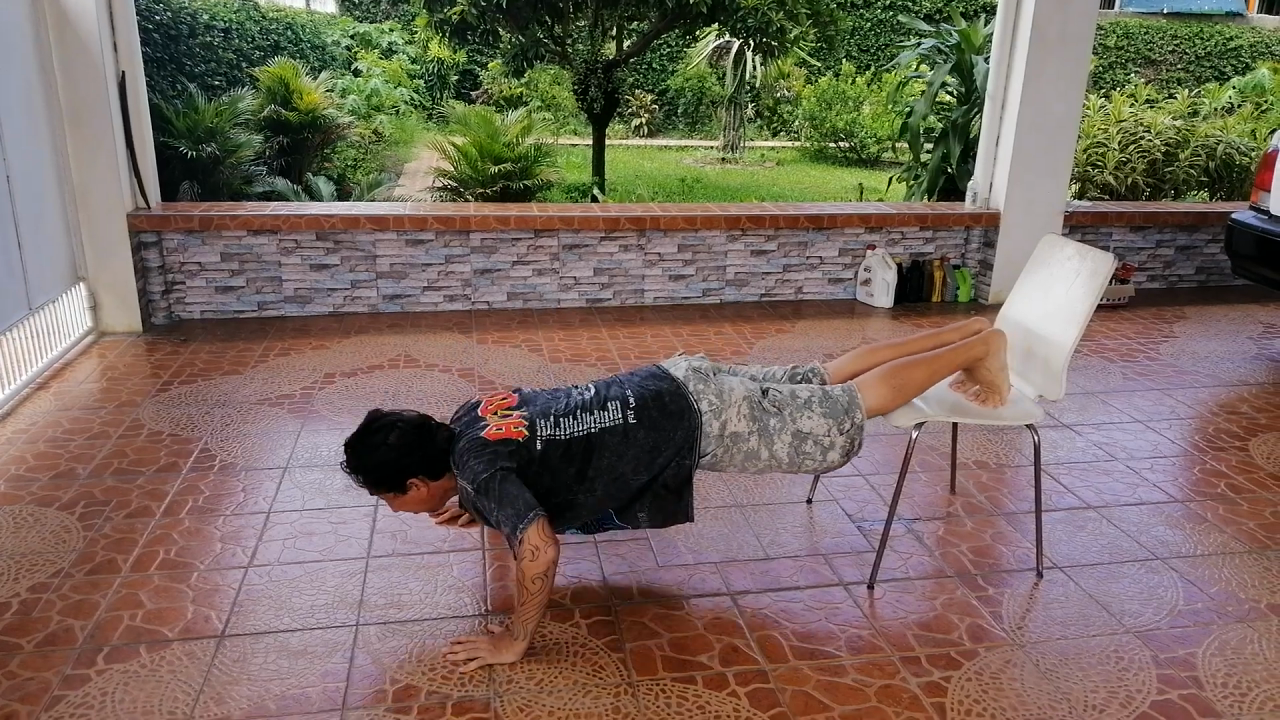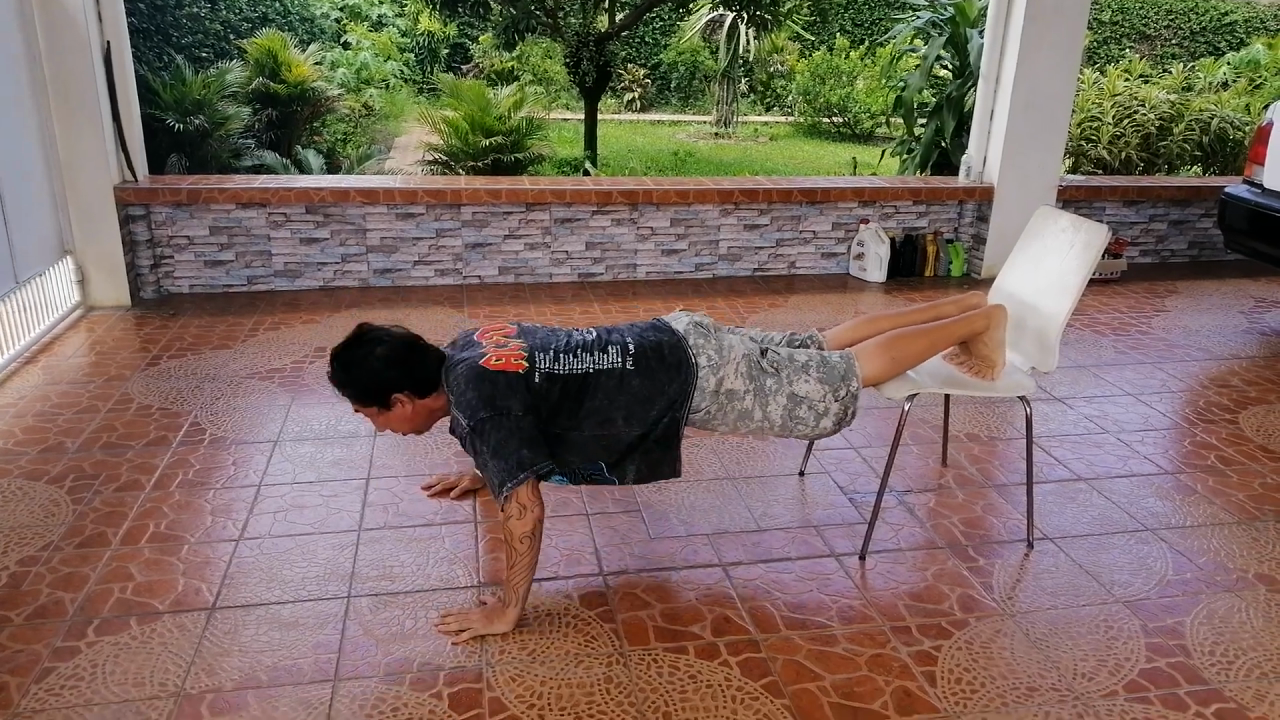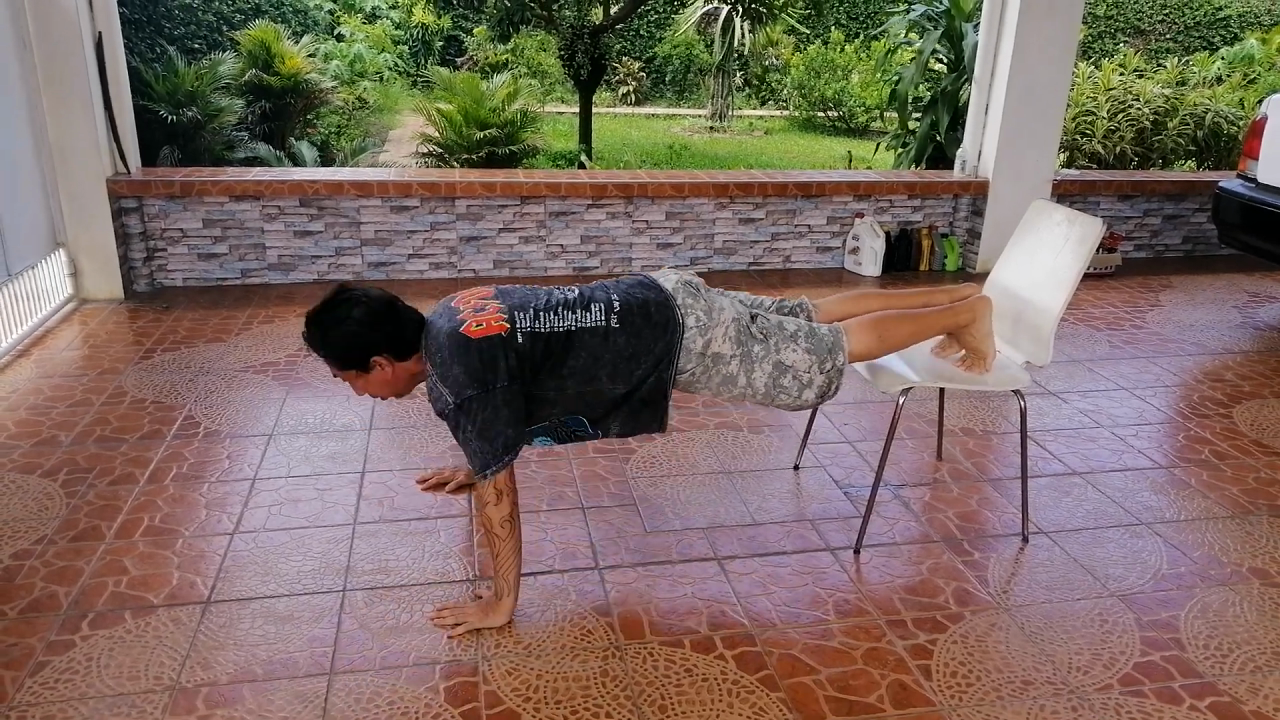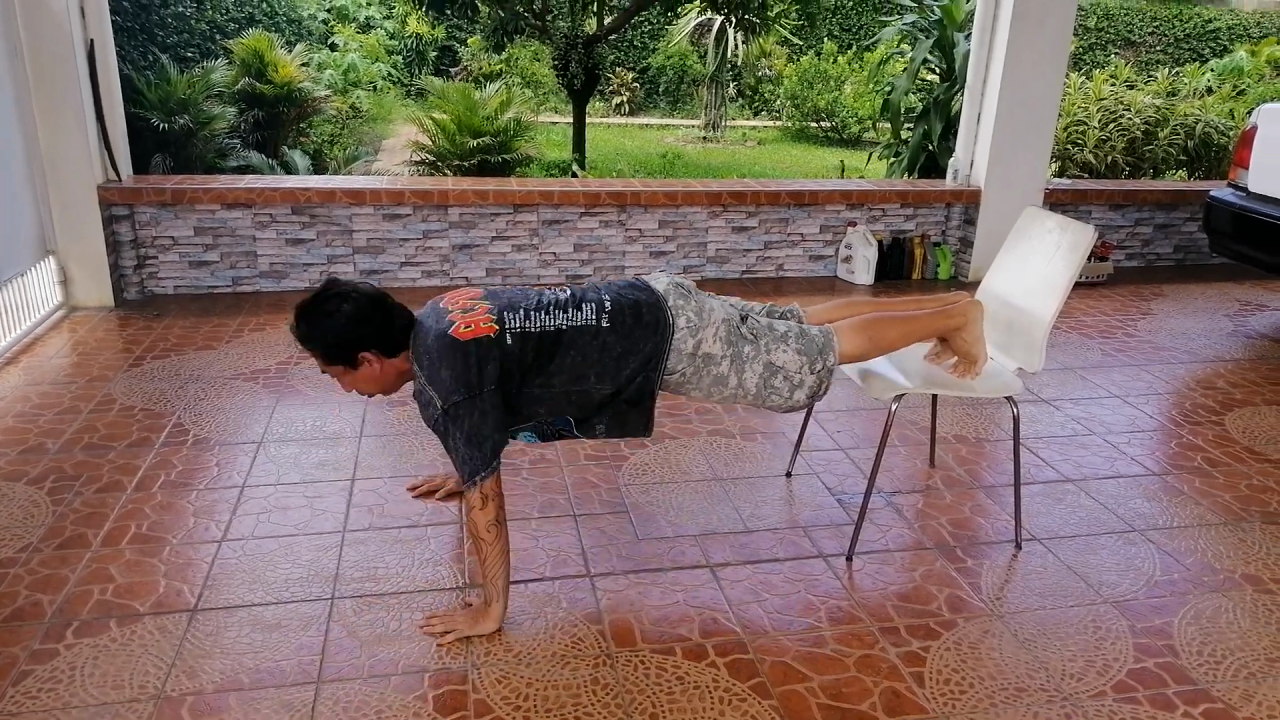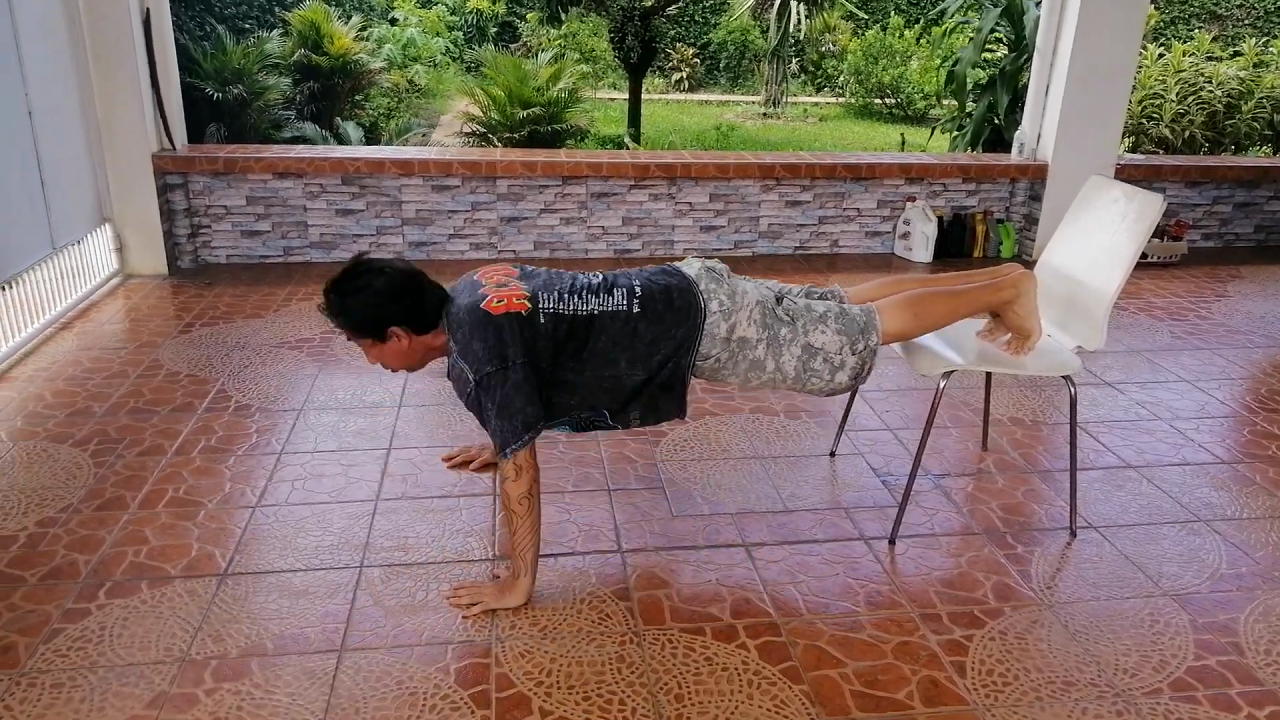
dt=1s
person 1, frame 1
left shoulder: (478, 472)
right shoulder: (467, 423)
left elbow: (540, 548)
left wrist: (515, 637)
right wrist: (480, 501)
left hip: (695, 424)
right hip: (677, 385)
left knee: (851, 411)
right knee: (828, 381)
left ankle: (981, 346)
right ankle: (964, 329)
person 1, frame 2
left shoulder: (475, 404)
right shoulder: (463, 351)
left elbow: (525, 507)
left wrist: (507, 608)
right wrist: (482, 467)
left hip: (691, 379)
right hip: (676, 342)
left knee: (849, 374)
right knee: (824, 348)
left ankle: (981, 320)
right ankle: (963, 303)
person 1, frame 3
left shoulder: (456, 371)
right shoulder: (444, 319)
left elbow: (501, 494)
left wrist: (500, 603)
right wrist: (474, 459)
left hip: (678, 337)
right hip: (667, 300)
left knee: (832, 352)
right knee: (814, 318)
left ankle: (965, 313)
right ankle: (953, 294)
person 1, frame 4
left shoulder: (445, 369)
right shoulder: (433, 320)
left elbow: (486, 498)
left wrist: (490, 610)
right wrist: (465, 464)
left hip: (669, 337)
right hip: (654, 305)
left knee: (822, 355)
right knee: (806, 328)
left ankle: (955, 315)
right ankle: (942, 303)
person 1, frame 5
left shoulder: (474, 347)
right shoulder: (466, 295)
left elbow: (520, 471)
left wrist: (518, 581)
right wrist: (496, 438)
left hip: (702, 322)
right hip: (689, 291)
left knee: (861, 335)
right knee: (842, 307)
left ankle: (1007, 288)
right ankle: (994, 278)
